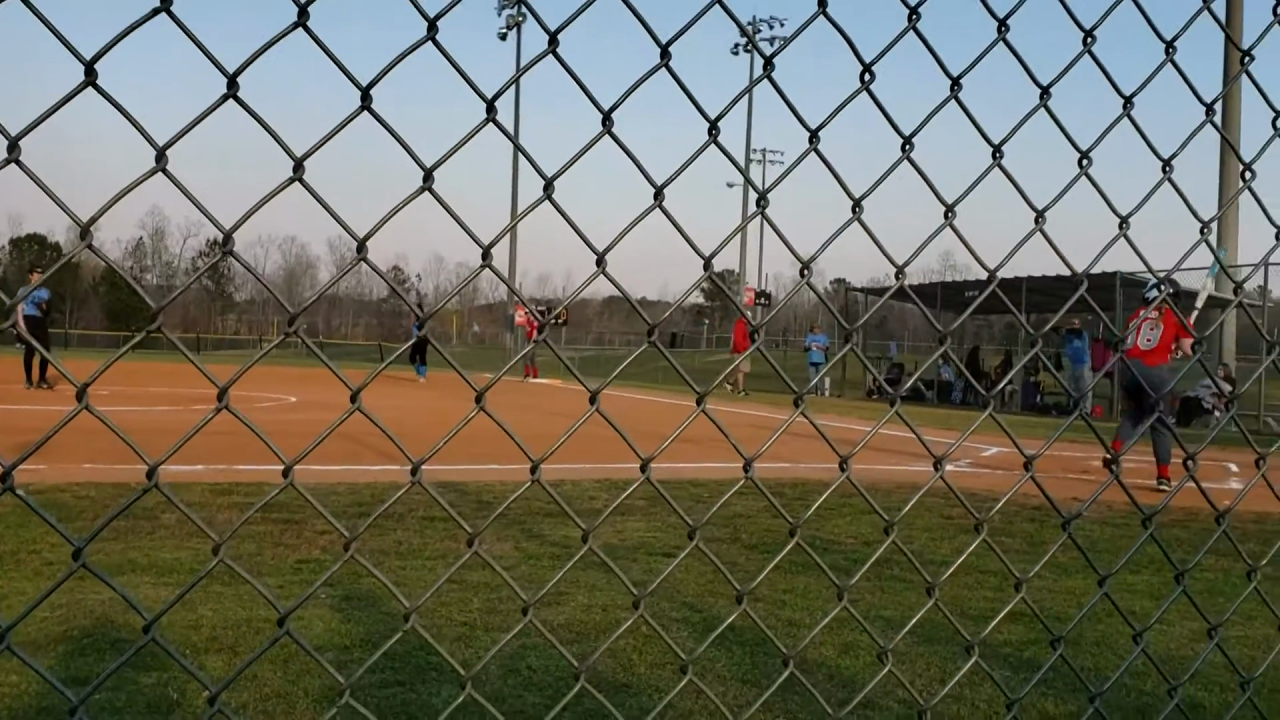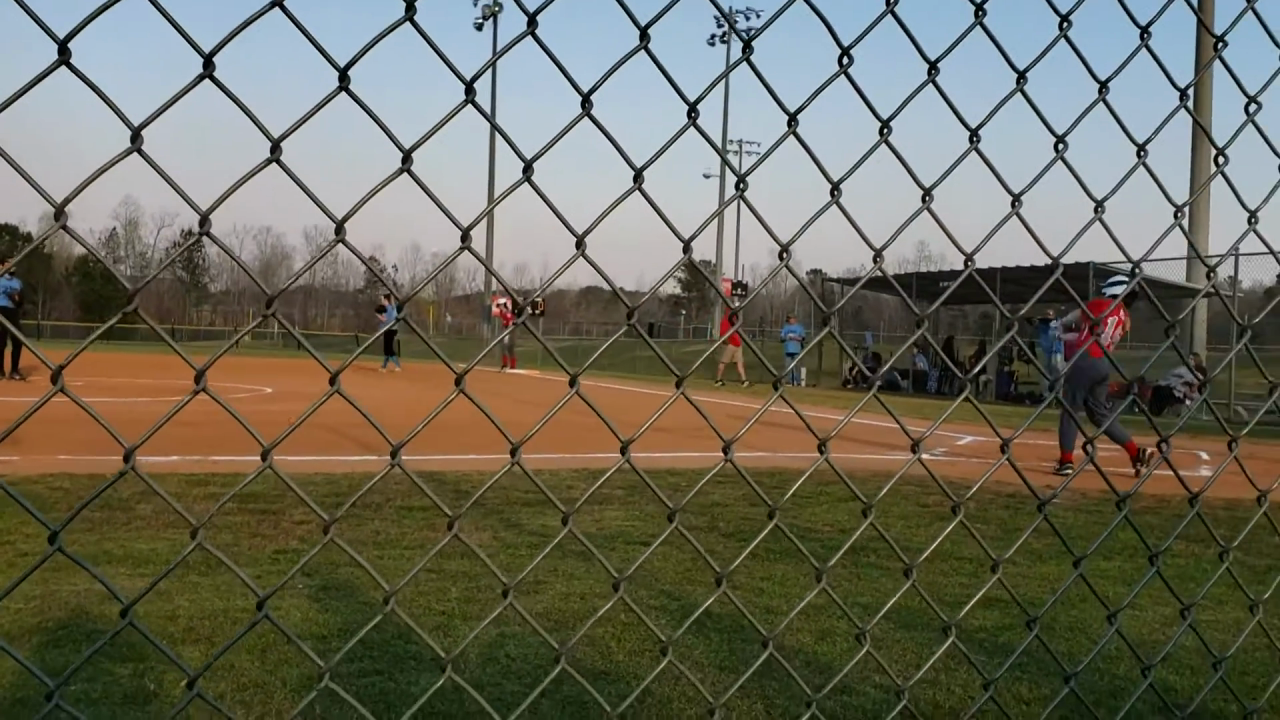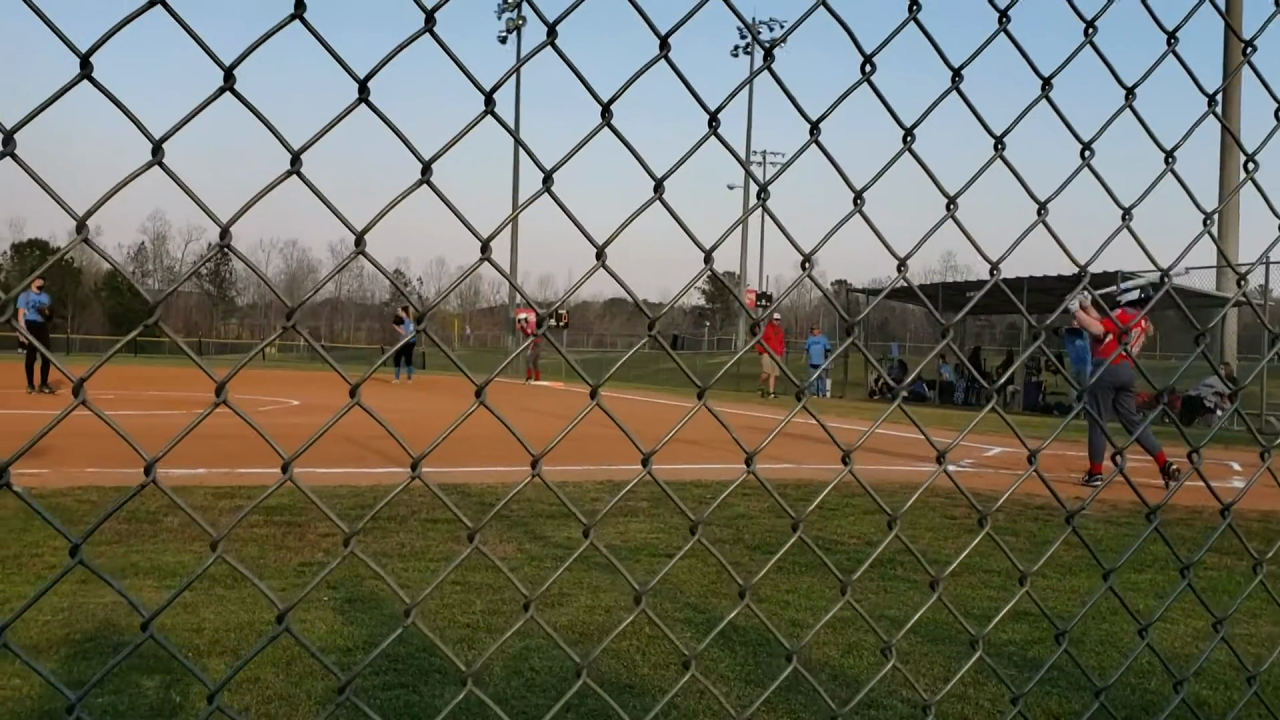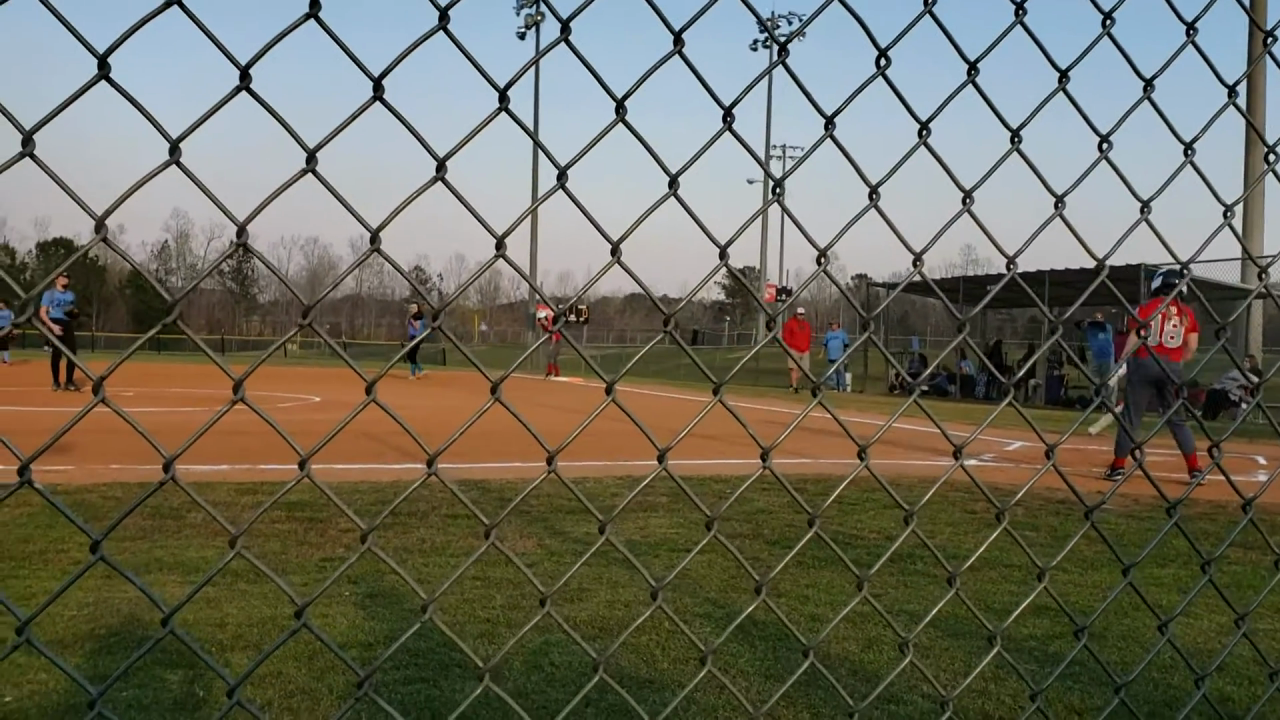
dt=0.4s
person 1, frame 1
left shoulder: (1136, 314)
right shoulder: (1176, 318)
right elbow: (1187, 350)
right wrist: (1185, 337)
left hip: (1128, 368)
right hip: (1156, 372)
left knee: (1132, 415)
right knee: (1160, 424)
left ankle: (1113, 454)
right ankle: (1163, 477)
person 1, frame 2
left shoulder: (1103, 304)
right shoulder: (1125, 318)
left elbow: (1077, 316)
left wrist: (1064, 323)
right wrist: (1071, 336)
left hip: (1084, 362)
right hip: (1102, 365)
left knee: (1070, 412)
right knee: (1101, 415)
left ankle: (1066, 462)
right ankle: (1137, 452)
person 1, frame 3
left shoulder: (1124, 314)
right shoulder: (1146, 322)
left elbow: (1096, 329)
right elbow: (1106, 325)
left wrist: (1076, 309)
right wrist: (1087, 305)
left hip: (1108, 370)
right hip: (1128, 373)
left knee: (1097, 421)
right knee: (1134, 422)
left ankle: (1096, 473)
right ankle: (1166, 465)
person 1, frame 4
left shoulder: (1146, 308)
right shoulder: (1188, 313)
left elbow: (1134, 339)
right elbow: (1192, 347)
left hip: (1145, 365)
right hip: (1173, 368)
left knee: (1131, 417)
right knee: (1178, 419)
left ankle: (1118, 467)
right ankle: (1195, 470)
